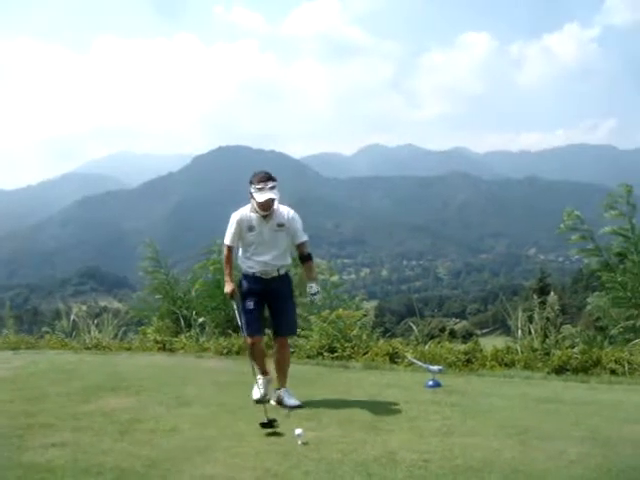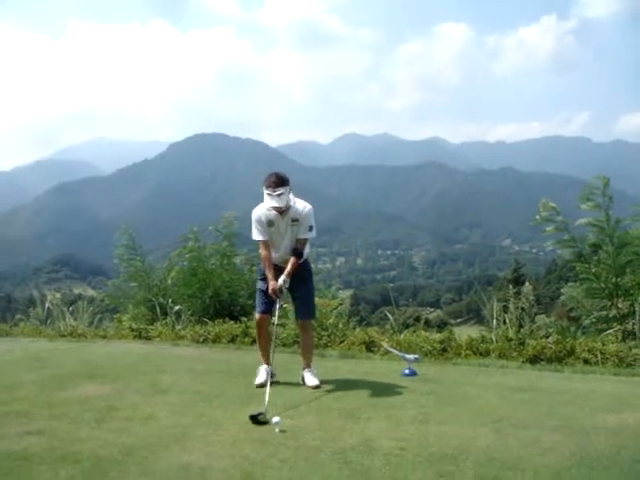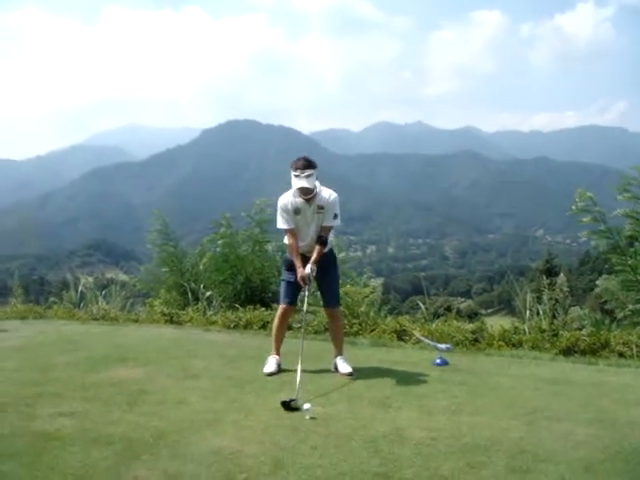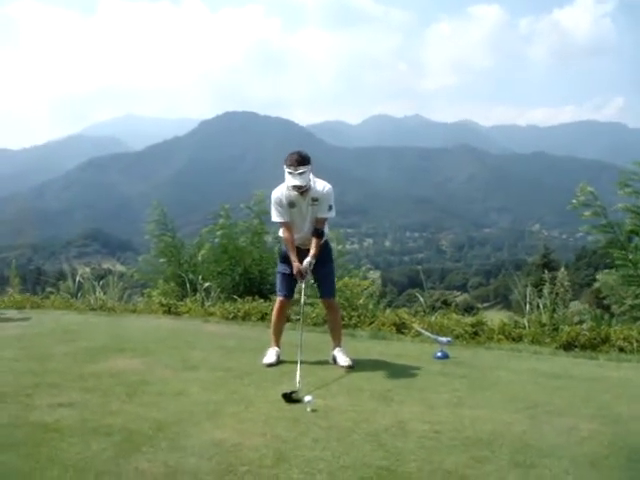
dt=1s
person 1, frame 1
left shoulder: (289, 215)
right shoulder: (239, 217)
left elbow: (303, 250)
right elbow: (229, 250)
left wrist: (311, 281)
right wrist: (228, 280)
left hip: (280, 280)
right hip: (251, 282)
left knee: (282, 339)
right knee: (253, 339)
left ankle: (281, 389)
right ankle: (263, 376)
person 1, frame 2
left shoulder: (304, 210)
right shoulder: (259, 213)
left elbow: (300, 249)
right elbow: (265, 249)
left wrist: (286, 277)
right wrist: (272, 279)
left hip: (298, 267)
right hip: (270, 267)
left knee: (305, 321)
right knee: (261, 317)
left ankle: (307, 370)
right ankle: (266, 366)
person 1, frame 3
left shoulder: (330, 198)
right shoulder: (285, 201)
left elbow: (324, 236)
right elbow: (291, 237)
left wrist: (312, 265)
right wrist: (299, 267)
left hip: (323, 257)
right hip: (295, 256)
left knee: (333, 309)
right knee: (285, 307)
left ankle: (339, 357)
right ankle: (274, 356)
person 1, frame 4
left shoulder: (325, 190)
right shoulder: (279, 194)
left elbow: (319, 229)
right elbow: (286, 230)
left wrist: (310, 258)
right wrist: (294, 261)
left hip: (319, 249)
right hip: (291, 249)
left knee: (330, 300)
right knee: (282, 300)
left ankle: (338, 349)
right ankle: (274, 348)
